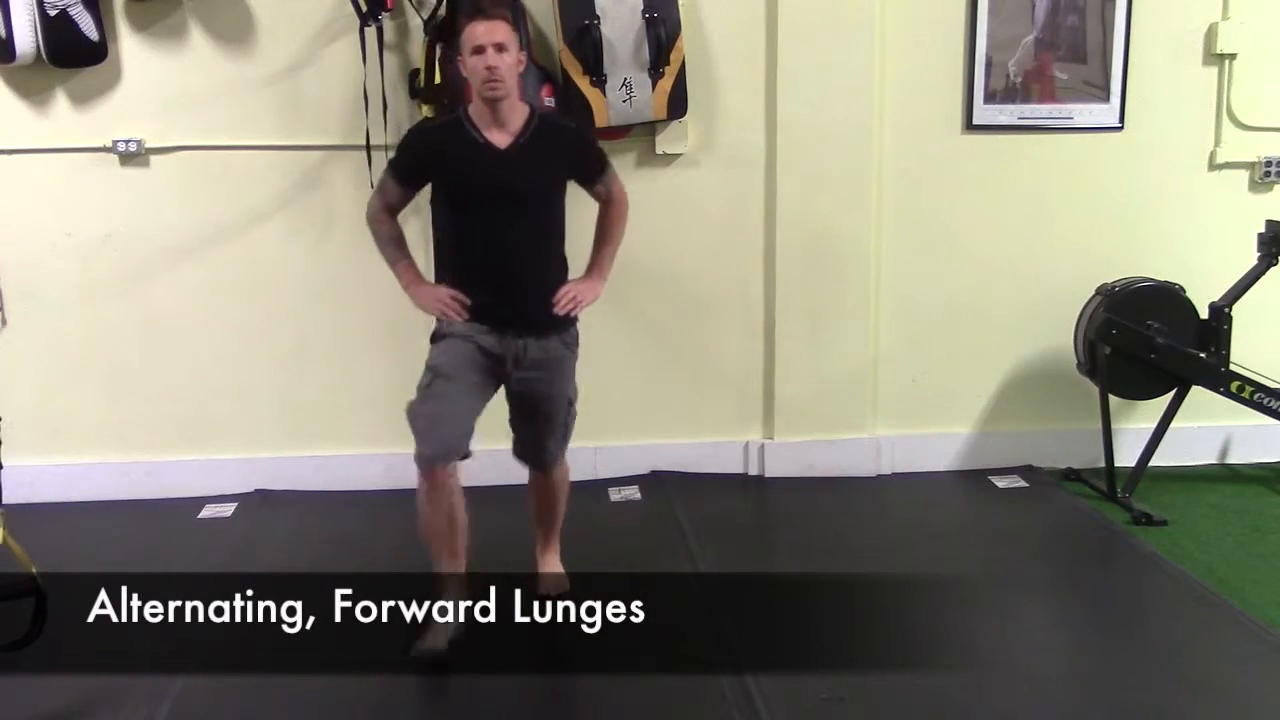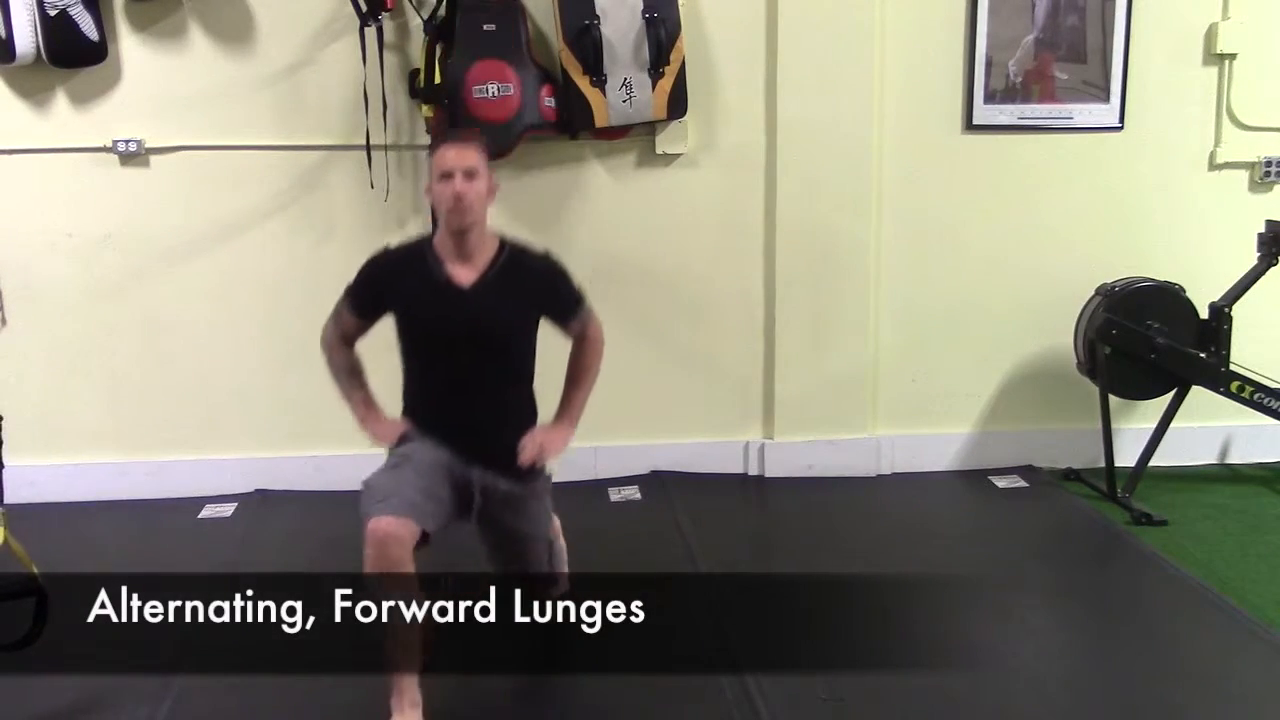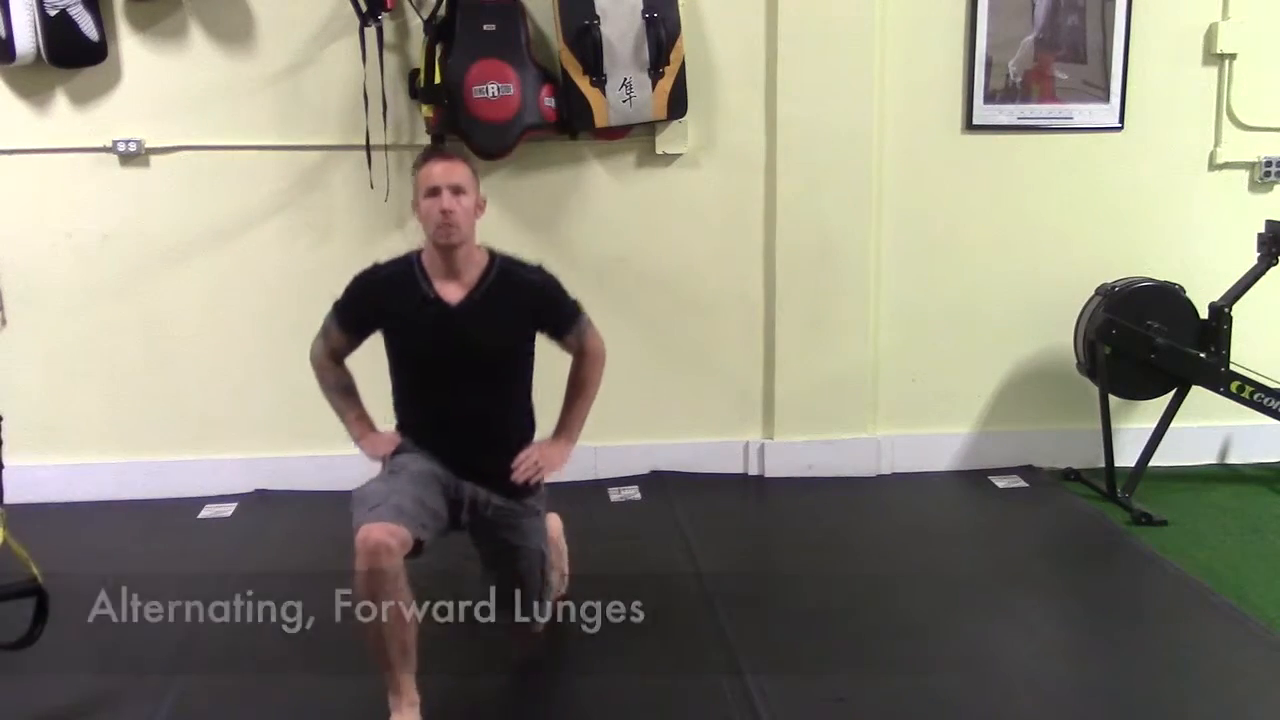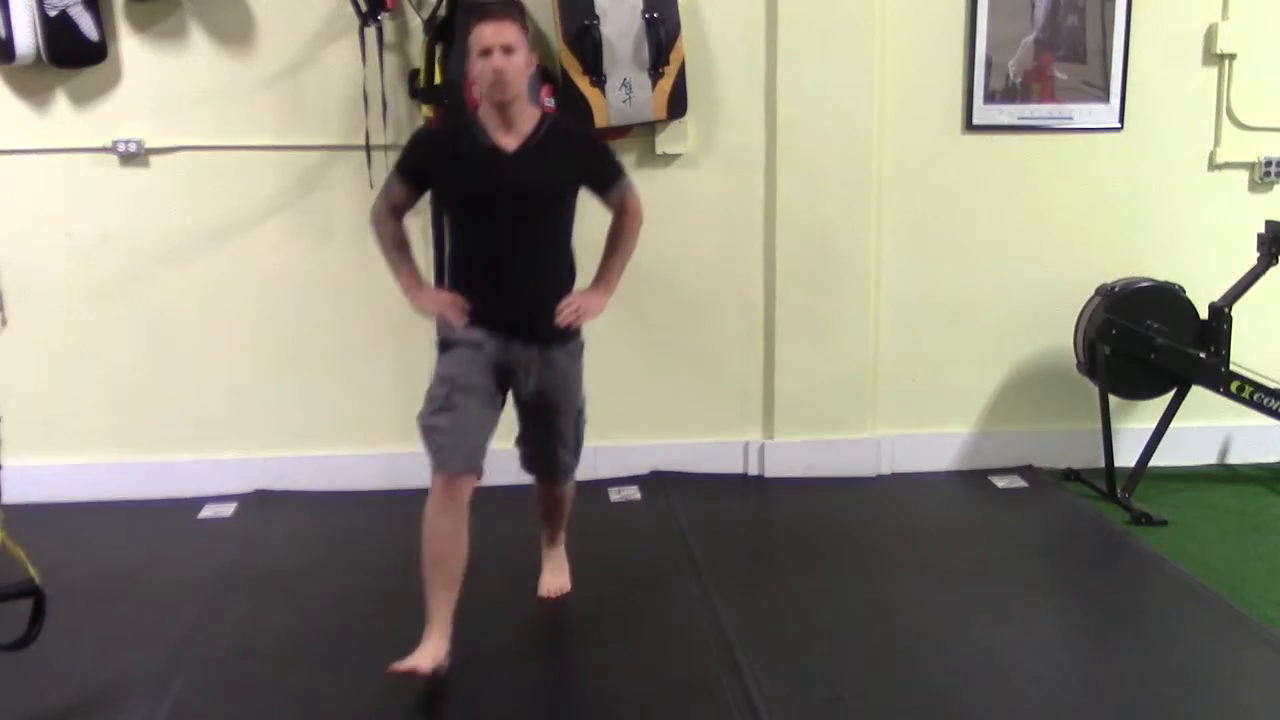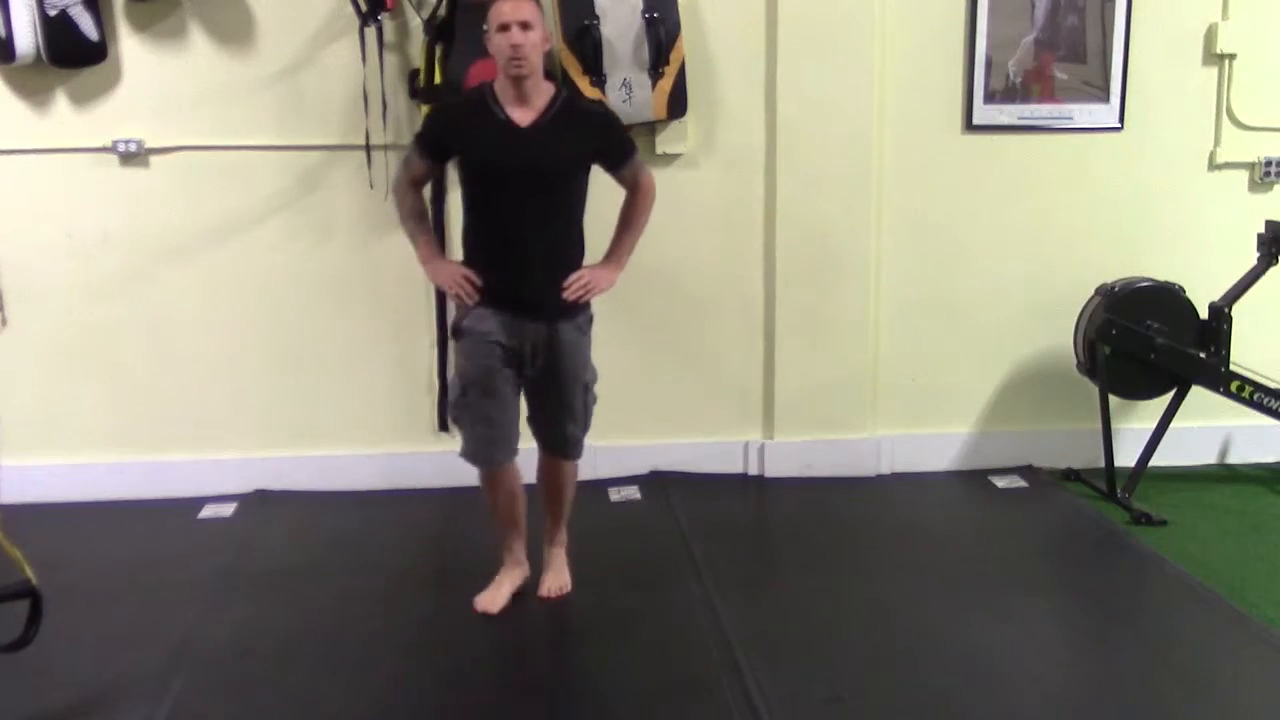
dt=0.4s
person 1, frame 1
left shoulder: (563, 137)
right shoulder: (432, 140)
left elbow: (615, 200)
right elbow: (380, 210)
left wrist: (595, 279)
right wrist: (416, 285)
left hip: (545, 330)
right hip: (467, 328)
left knee: (547, 460)
right knee: (435, 460)
left ankle: (548, 555)
right ankle: (451, 590)
person 1, frame 2
left shoulder: (534, 272)
right shoulder: (396, 269)
left elbow: (589, 336)
right elbow: (336, 337)
left wrist: (564, 423)
right wrist: (371, 416)
left hip: (511, 458)
right hip: (431, 445)
right knee: (385, 533)
left ankle: (549, 540)
person 1, frame 3
left shoulder: (527, 287)
right shoulder: (382, 288)
left elbow: (590, 351)
right elbow: (325, 354)
left wrist: (562, 441)
right wrist: (365, 432)
left hip: (507, 474)
right hip: (423, 460)
left knee: (534, 621)
right knee: (374, 543)
left ankle: (548, 534)
person 1, frame 4
left shoulder: (574, 143)
right shoulder: (440, 144)
left elbow: (628, 209)
right elbow: (386, 212)
left wrist: (602, 290)
right wrist: (416, 289)
left hip: (551, 335)
right hip: (473, 333)
left knee: (555, 470)
right knee: (451, 477)
left ankle: (553, 546)
right ankle: (435, 638)
person 1, frame 5
left shoulder: (587, 119)
right shoulder: (457, 116)
left elbow: (641, 187)
right elbow: (408, 183)
left wrist: (612, 265)
right wrist: (432, 260)
left hip: (561, 312)
right hip: (485, 312)
left knee: (561, 445)
right knee: (491, 454)
left ankle: (555, 548)
right ankle: (512, 558)
